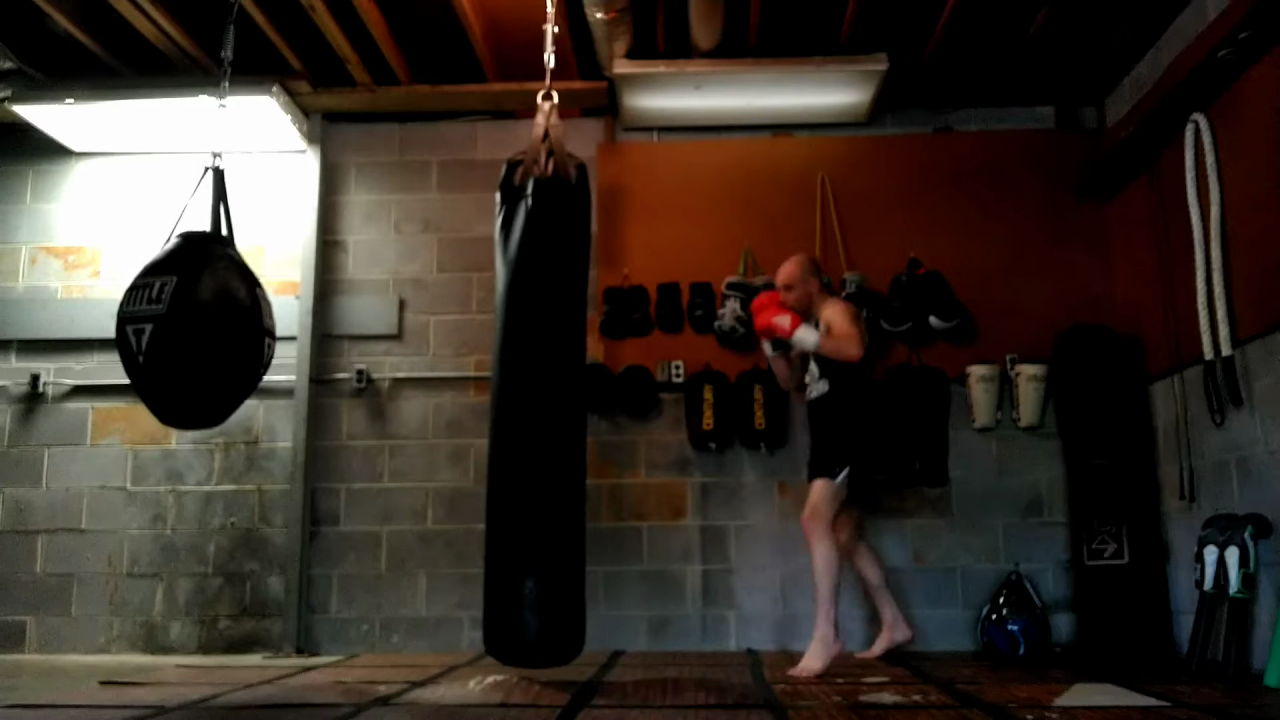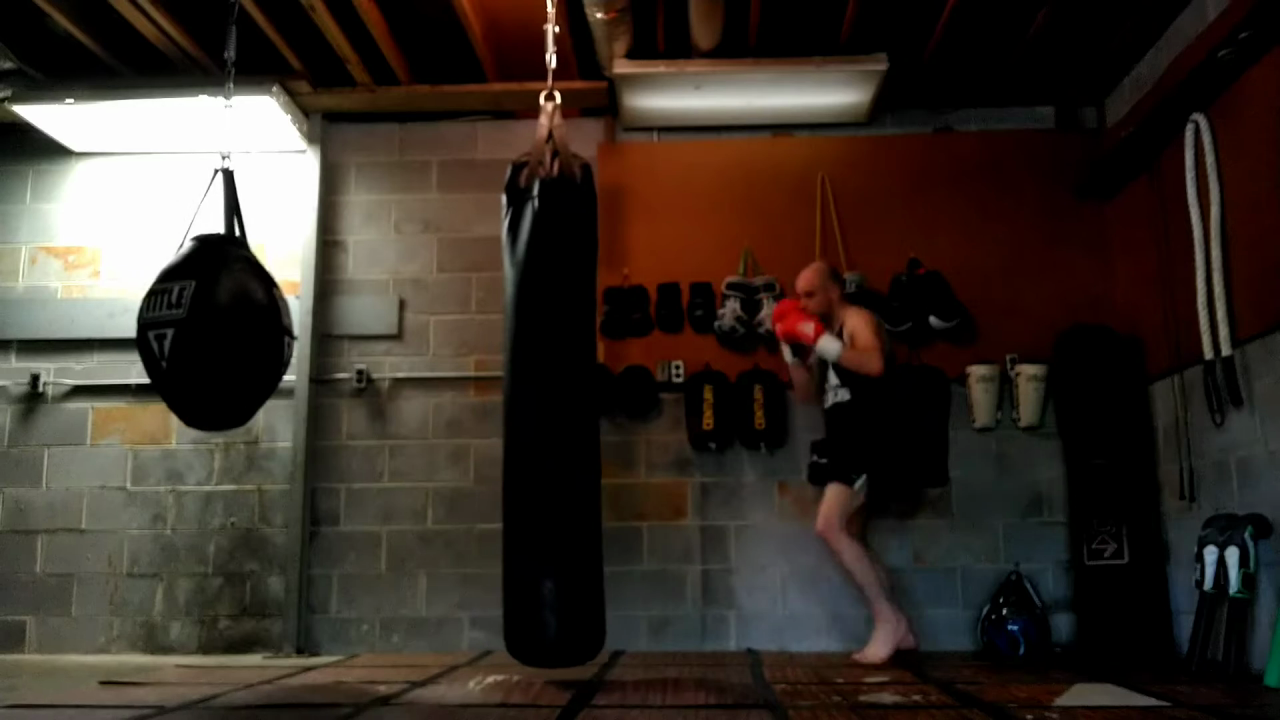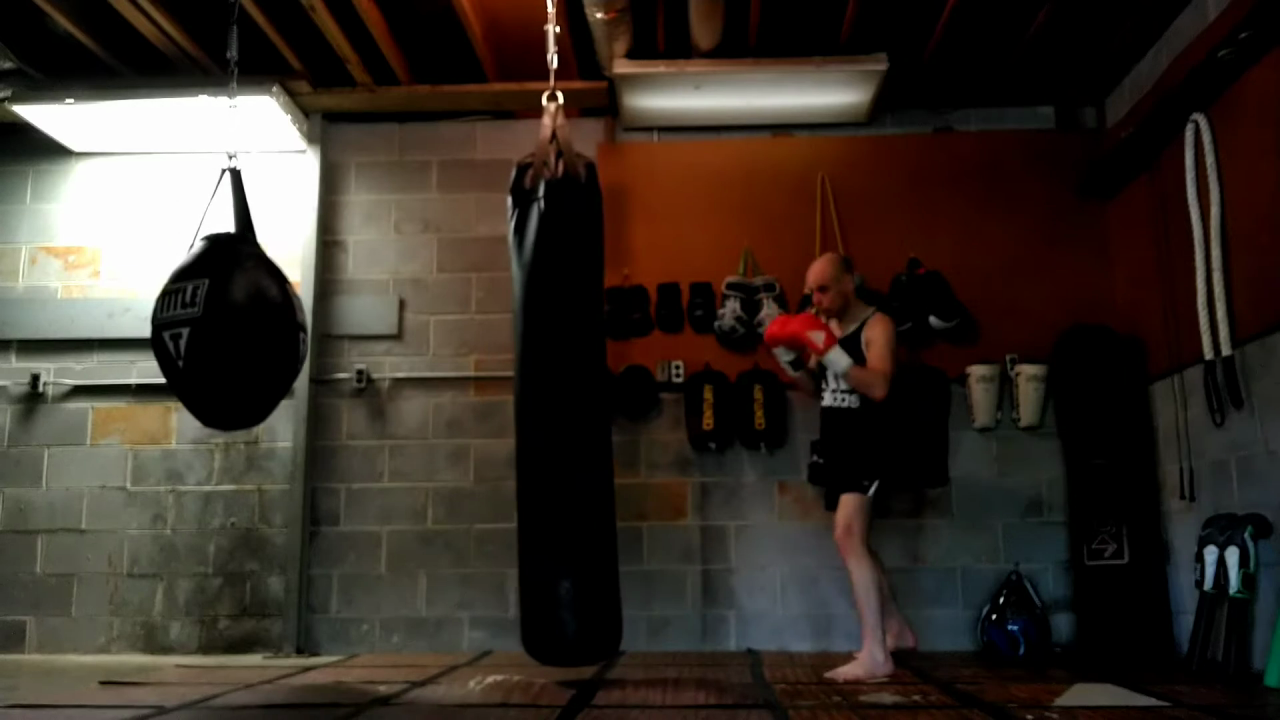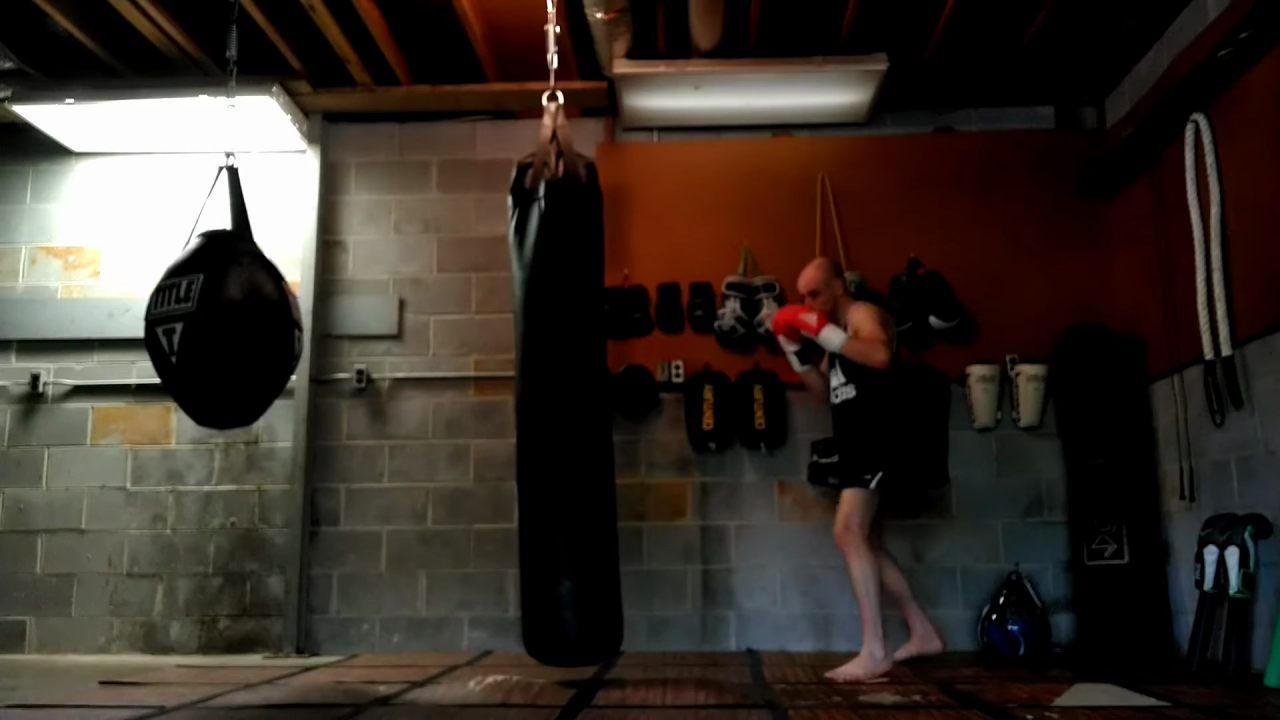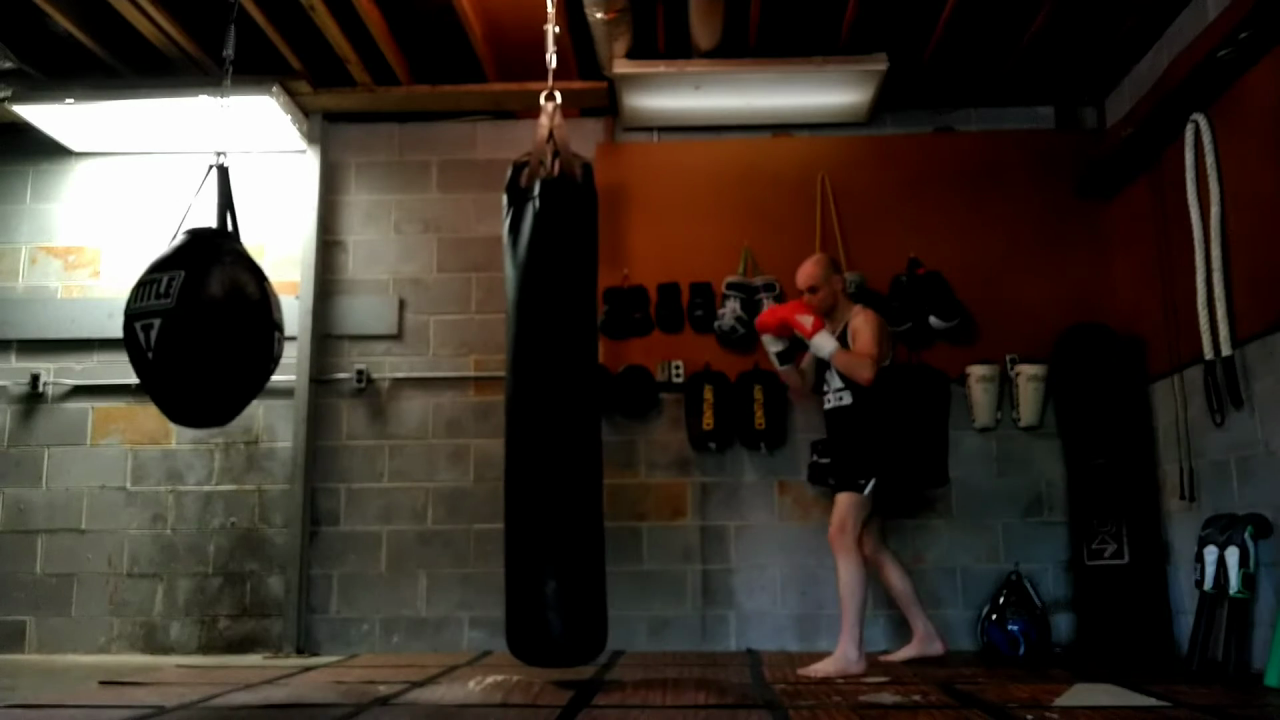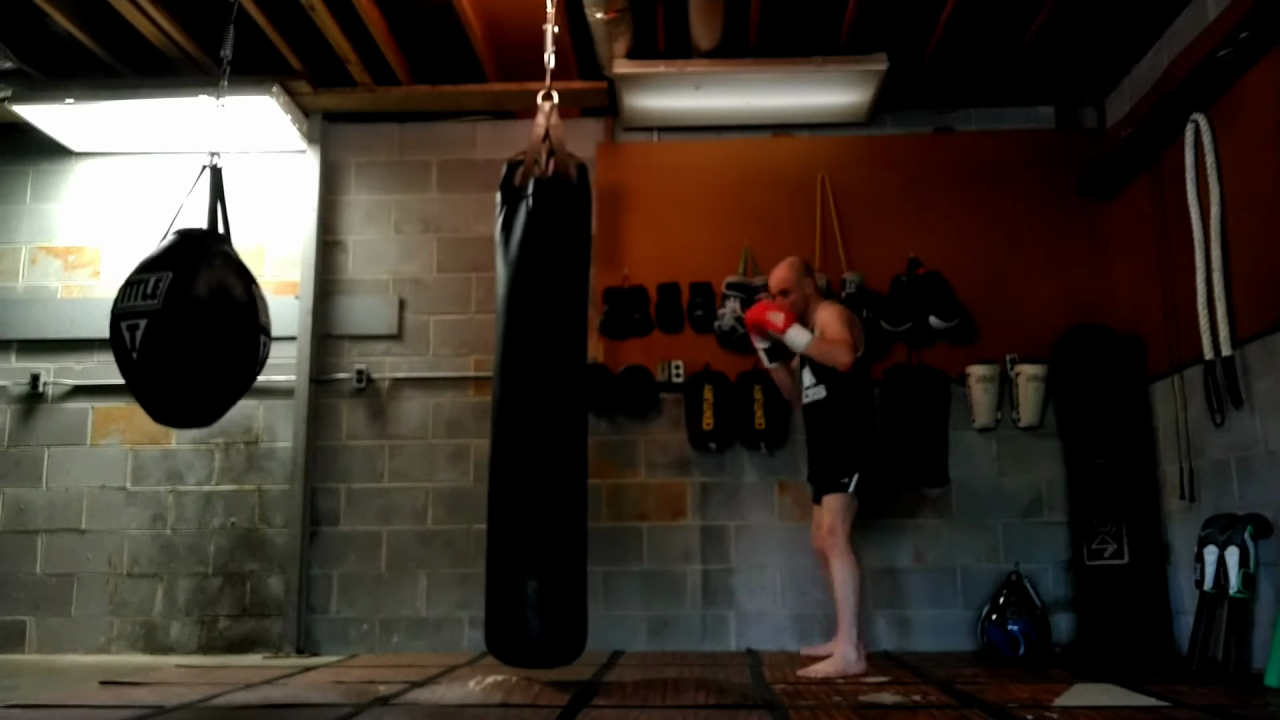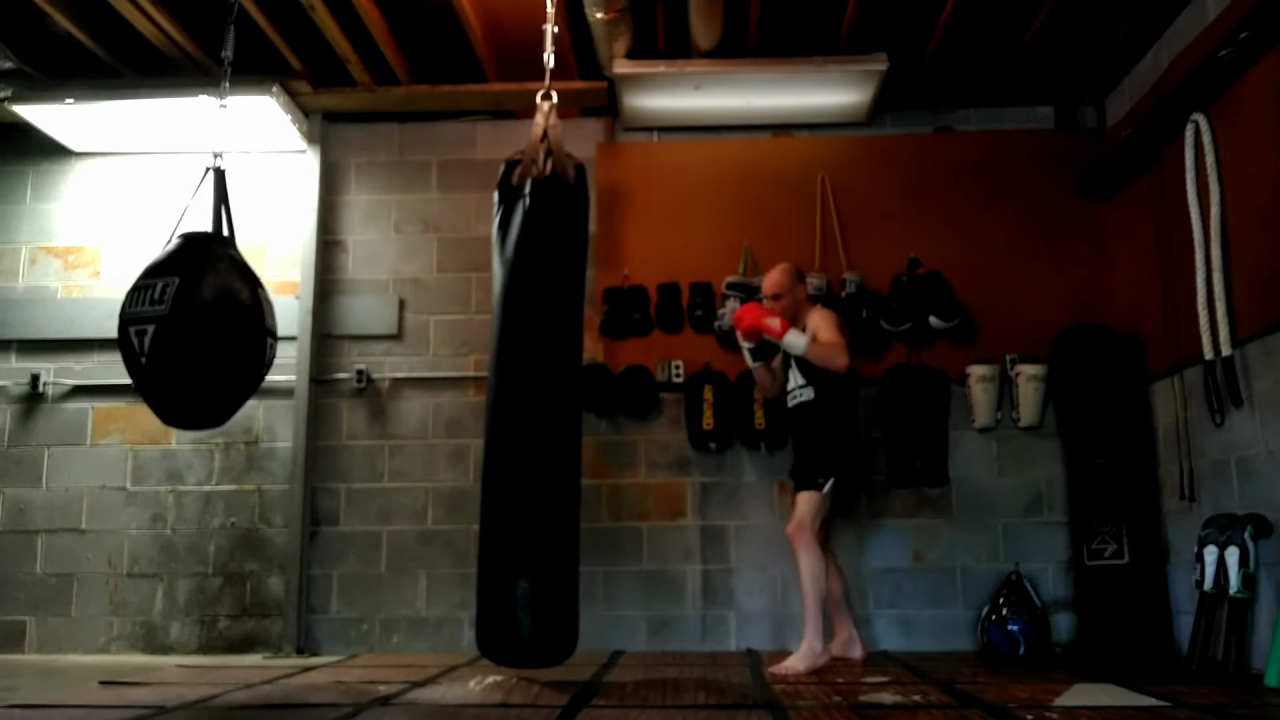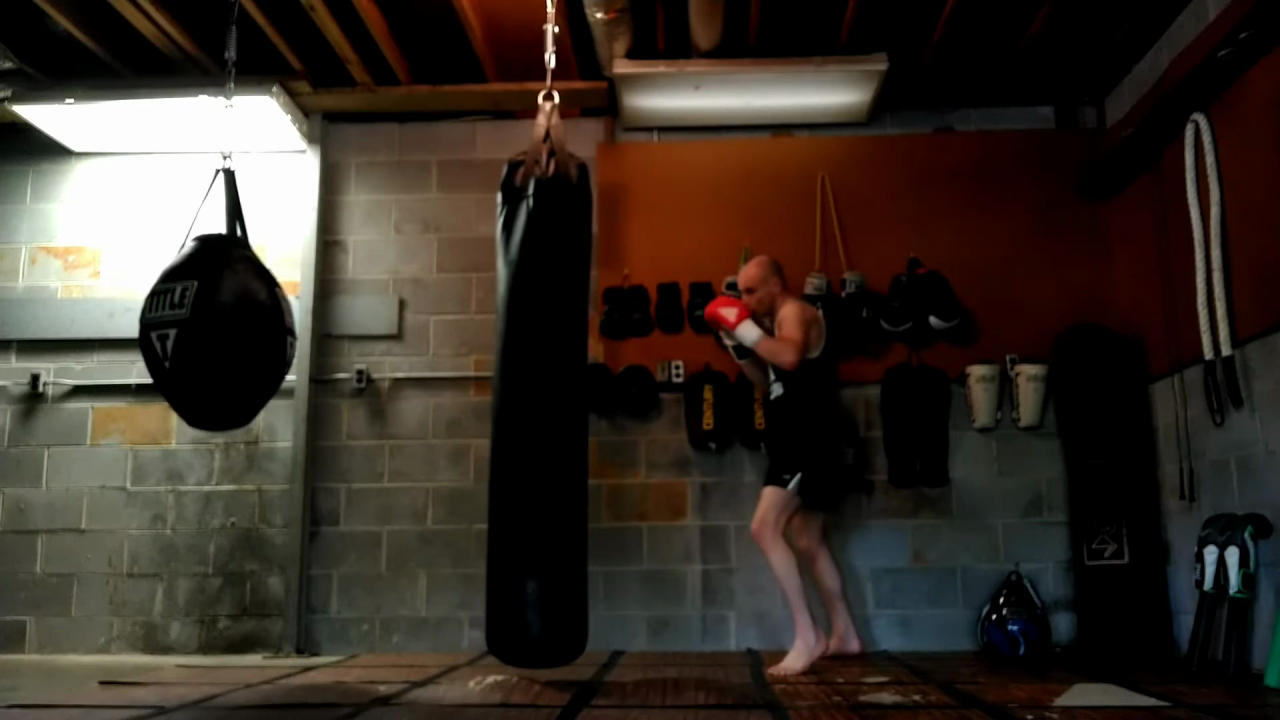
dt=0.4s
person 1, frame 1
left shoulder: (836, 310)
right shoulder: (812, 326)
left elbow: (853, 349)
right elbow: (790, 380)
left wrist: (795, 329)
right wrist: (772, 339)
left hip: (847, 436)
right hip: (832, 437)
left knee: (814, 520)
right knee: (845, 536)
left ankle: (825, 637)
right ankle: (893, 623)
person 1, frame 2
left shoulder: (859, 319)
right shoulder: (829, 333)
left elbow: (875, 364)
right elbow: (806, 389)
left wrist: (818, 337)
right wrist: (790, 342)
left hip: (866, 442)
right hip: (847, 446)
left knee: (829, 526)
right knee: (848, 537)
left ankle: (885, 621)
right ankle: (897, 629)
person 1, frame 3
left shoulder: (877, 325)
right shoulder: (828, 325)
left elbow: (878, 389)
right elbow: (812, 382)
left wrist: (830, 349)
right wrist: (788, 353)
left hip: (865, 448)
right hip: (838, 450)
left knee: (848, 537)
right knee: (851, 543)
left ankle: (875, 656)
right ankle: (897, 630)
person 1, frame 4
left shoulder: (864, 314)
right shoulder: (837, 329)
left elbow: (880, 356)
right elbow: (824, 390)
left wrist: (819, 330)
right wrist: (795, 346)
left hip: (877, 445)
right hip: (857, 449)
left knee: (849, 534)
right knee: (863, 545)
left ankle: (874, 651)
right ankle: (923, 633)
person 1, frame 5
left shoulder: (864, 320)
right shoulder: (822, 326)
left elbow: (866, 372)
right elbow: (804, 385)
left wrist: (815, 335)
right wrist: (777, 345)
left hip: (871, 448)
right hip: (850, 450)
left knee: (841, 536)
right knee: (871, 548)
left ankle: (849, 652)
right ankle: (924, 635)
person 1, frame 6
left shoulder: (831, 314)
right shoulder: (806, 327)
left elbow: (843, 357)
right elbow: (794, 390)
left wrist: (785, 329)
right wrist: (767, 343)
left hip: (849, 444)
right hip: (827, 448)
left knee: (832, 537)
right knee: (825, 540)
left ankle: (849, 652)
right ankle: (847, 640)
person 1, frame 7
left shoulder: (821, 319)
right shoulder: (794, 333)
left elbow: (840, 360)
right elbow: (771, 387)
left wrist: (782, 334)
right wrist: (753, 345)
left hip: (829, 446)
right hip: (809, 450)
left knee: (801, 530)
right knee: (814, 544)
left ankle: (813, 643)
right ankle: (847, 638)
person 1, frame 8
left shoulder: (794, 312)
right shoulder: (778, 321)
left elbow: (789, 358)
right elbow: (766, 379)
left wrist: (742, 326)
right wrist: (734, 340)
left hip: (807, 444)
right hip: (803, 446)
left knee: (765, 528)
right knee: (808, 542)
left ankle: (807, 637)
right ankle: (843, 633)
